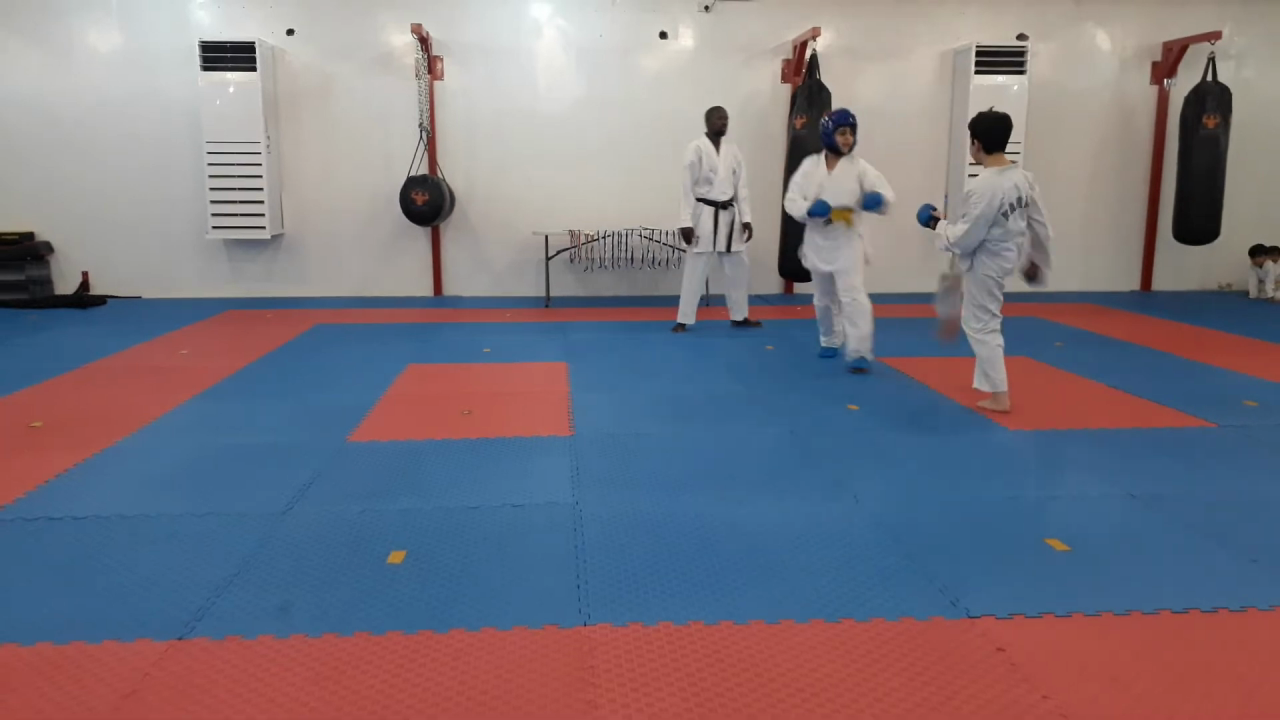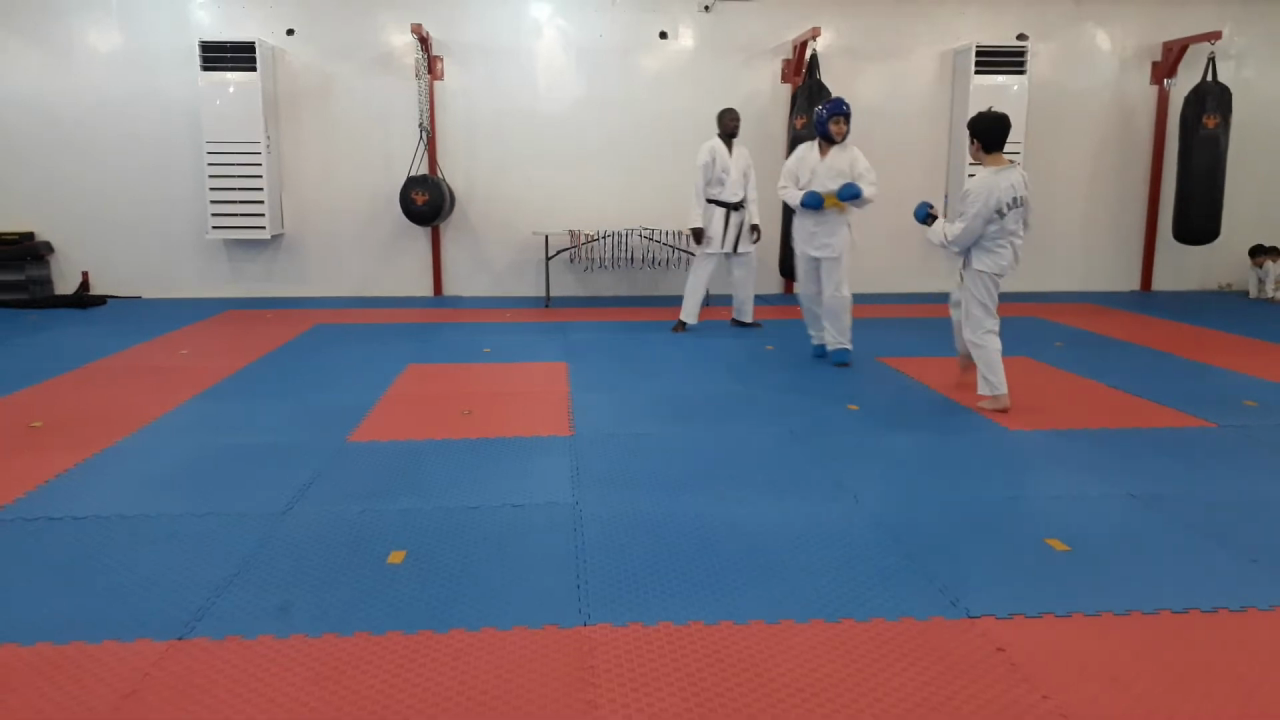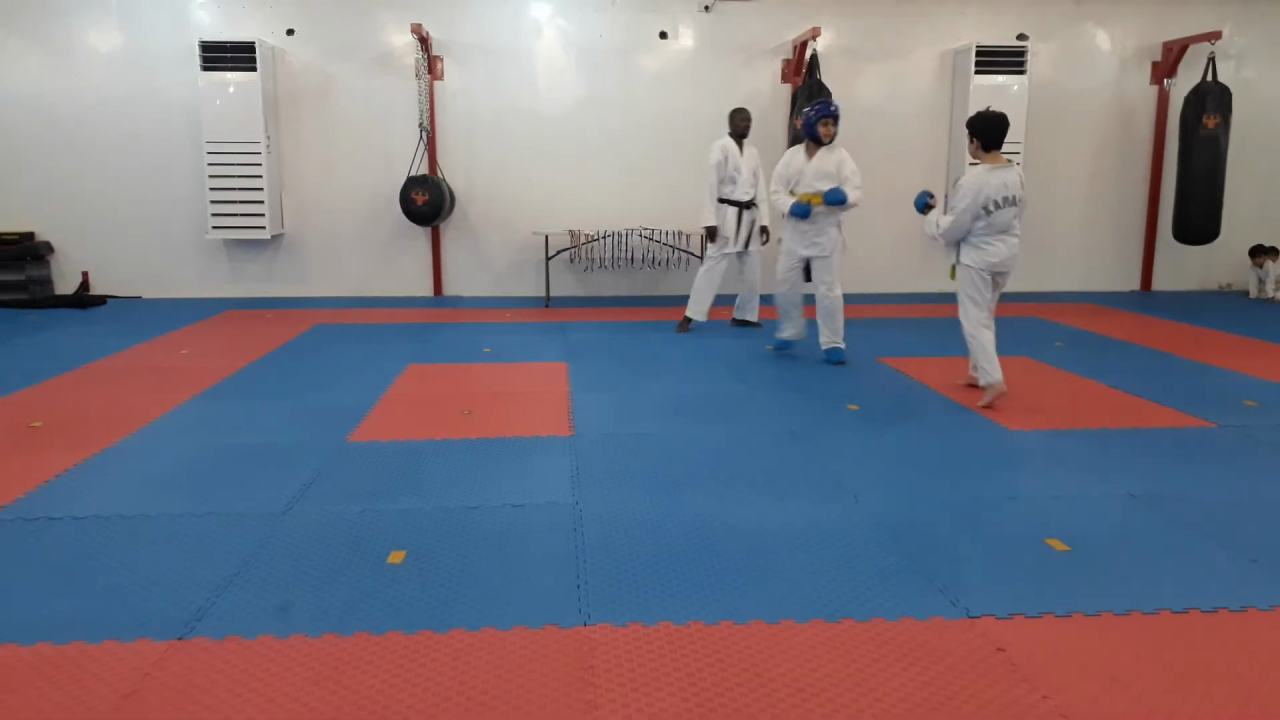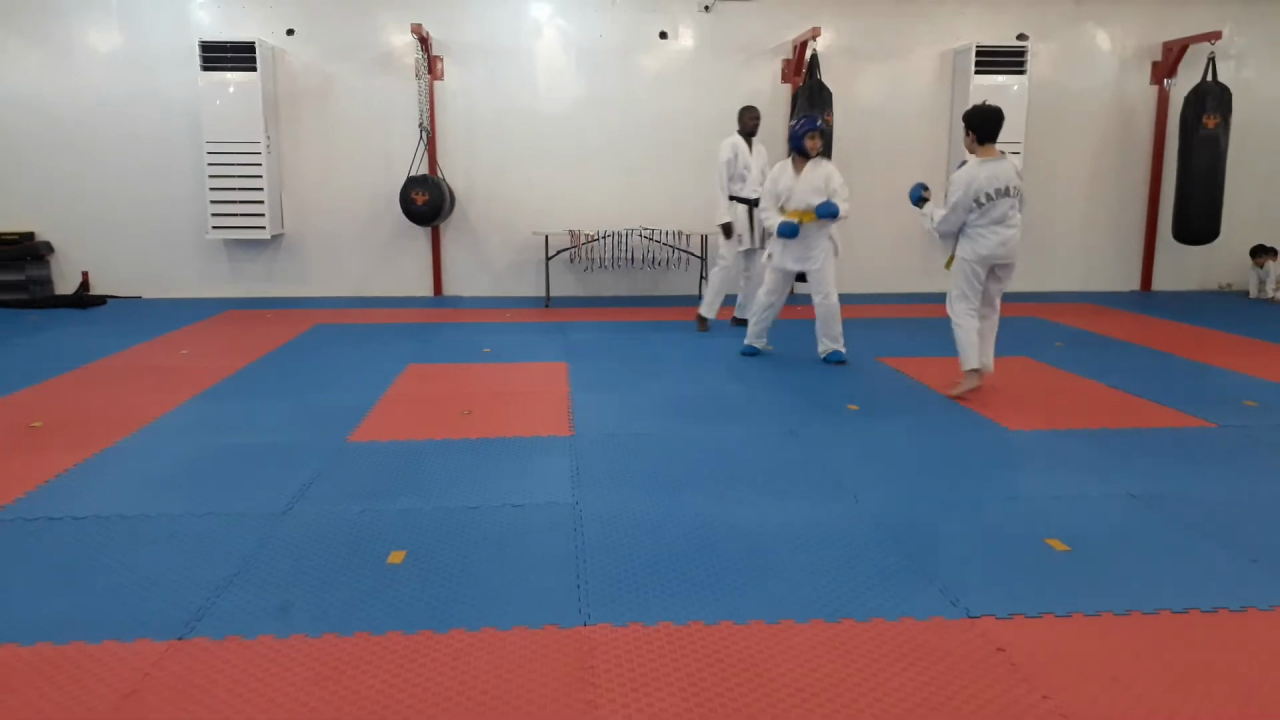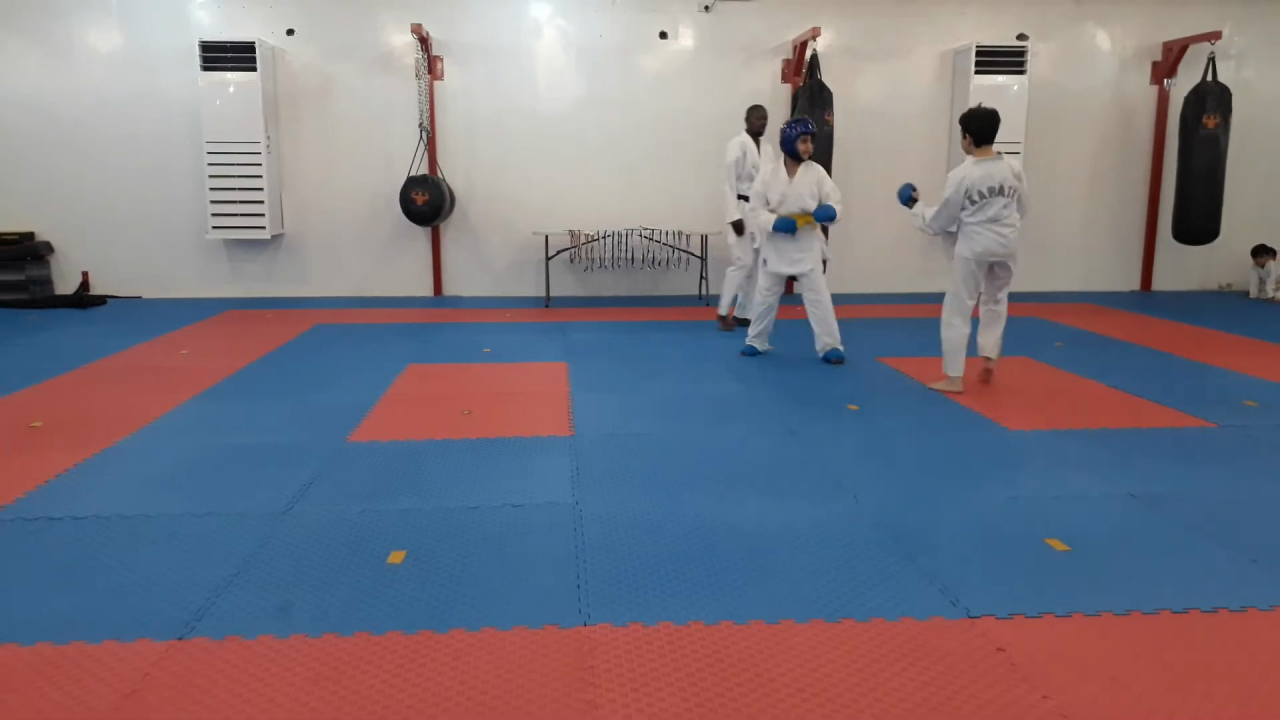
dt=0.1s
person 1, frame 1
left shoulder: (983, 186)
right shoulder: (1024, 177)
left elbow: (965, 239)
right elbow: (1039, 225)
left wrist: (939, 225)
right wrist: (1038, 261)
left hip: (988, 262)
right hip: (1010, 256)
left knee: (983, 324)
left ankle: (999, 395)
person 1, frame 2
left shoulder: (980, 186)
right shoulder: (1019, 176)
left elbow: (961, 236)
right elbow: (1021, 220)
left wrist: (935, 223)
left hip: (984, 260)
right hip: (1005, 255)
left knee: (981, 326)
right knee: (961, 305)
left ankle: (997, 394)
right ankle: (968, 356)
person 1, frame 3
left shoulder: (972, 182)
right shoulder: (1016, 175)
left elbow: (951, 230)
left wrist: (931, 213)
left hip: (977, 257)
right hip: (1006, 254)
left knee: (975, 319)
right knee: (983, 314)
left ankle: (993, 381)
right ankle: (979, 372)
person 1, frame 4
left shoulder: (965, 176)
right shoulder: (1013, 167)
left elbow: (946, 224)
left wrist: (926, 205)
left hip: (975, 249)
right hip: (1007, 247)
left knee: (962, 308)
right knee: (988, 307)
left ankle: (972, 372)
right ankle: (980, 365)
person 1, frame 5
left shoulder: (961, 174)
right shoulder: (1013, 168)
left elbow: (940, 220)
right elbow: (1021, 208)
left wrist: (914, 205)
left hip: (973, 247)
right hip: (1006, 245)
left knee: (957, 309)
right knee: (995, 302)
left ankle: (953, 376)
right ankle: (989, 357)
person 2, frame 1
left shoulder: (860, 167)
right shoulder: (810, 166)
left elbow: (883, 195)
right elbow: (790, 200)
left wrist: (878, 199)
right wrist: (808, 209)
left hip: (846, 242)
right hip: (817, 241)
left knee: (853, 296)
right knee: (824, 299)
left ankle: (860, 352)
right ankle: (830, 341)
person 2, frame 2
left shoulder: (851, 154)
right shoulder: (803, 152)
left elbow: (869, 187)
right elbow: (784, 187)
left wrist: (858, 193)
right wrist: (801, 199)
left hip: (835, 229)
right hip: (806, 228)
left knee: (835, 289)
right knee: (808, 289)
left ankle: (840, 345)
right ankle: (820, 338)
person 2, frame 3
left shoulder: (839, 155)
right shoulder: (792, 155)
left elbow: (854, 190)
right elbow: (776, 190)
left wrist: (843, 198)
right wrist: (792, 206)
left hip: (826, 228)
right hip: (797, 226)
left knee: (828, 288)
right knee: (787, 282)
left ankle: (833, 344)
right ankle: (790, 332)
person 2, frame 4
left shoulder: (826, 169)
right shoulder: (780, 171)
left elbow: (842, 204)
right elbow: (766, 208)
left wrist: (833, 210)
right wrist: (778, 225)
left hip: (817, 241)
right hip: (785, 241)
left knee: (826, 296)
right knee: (770, 294)
left ankle: (832, 347)
right ankle: (755, 341)
person 2, frame 5
left shoulder: (816, 173)
right shoulder: (769, 174)
left elbow: (832, 201)
right elbow: (756, 209)
left wrist: (828, 213)
right wrist: (773, 222)
left hip: (807, 245)
right hip: (776, 243)
left knee: (818, 296)
right knee: (766, 296)
left ankle: (830, 346)
right ankle: (756, 342)
person 3, frame 1
left shoulder: (733, 150)
right shoulder: (696, 149)
left elbow: (741, 187)
right elbow: (687, 188)
left wrist: (747, 218)
right wrist: (686, 222)
left hip: (729, 214)
right hip: (705, 215)
left knee: (738, 267)
right knee: (695, 268)
left ankle: (739, 315)
right ankle: (683, 319)
person 3, frame 2
left shoulder: (743, 153)
right shoulder: (709, 149)
left elbow: (750, 189)
right elbow: (699, 188)
left wrist: (754, 220)
right wrist: (697, 223)
left hip: (739, 216)
right hip: (715, 216)
left knee: (746, 269)
right knee: (702, 269)
left ankle: (742, 316)
right ankle: (685, 318)
person 3, frame 3
left shoulder: (753, 152)
right shoulder: (721, 148)
left elbow: (759, 189)
right elbow: (712, 187)
left wrist: (764, 220)
right wrist: (710, 221)
left hip: (749, 215)
right hip: (727, 214)
left knee: (751, 270)
right knee: (713, 266)
left ankle: (743, 315)
right ankle: (691, 316)
person 3, frame 4
left shoulder: (760, 149)
right shoulder: (730, 145)
left elbow: (765, 186)
right elbow: (722, 184)
right wrist: (724, 218)
left hip: (756, 213)
right hip: (736, 212)
left knee: (754, 267)
right knee: (727, 264)
left ankle: (742, 314)
right ankle: (705, 313)
person 3, frame 5
left shoulder: (767, 149)
right shoulder: (737, 145)
right elbow: (729, 183)
right wrist: (734, 216)
right hip: (744, 211)
left knee: (758, 267)
right knee: (742, 264)
left ankle: (742, 314)
right ankle: (724, 313)
